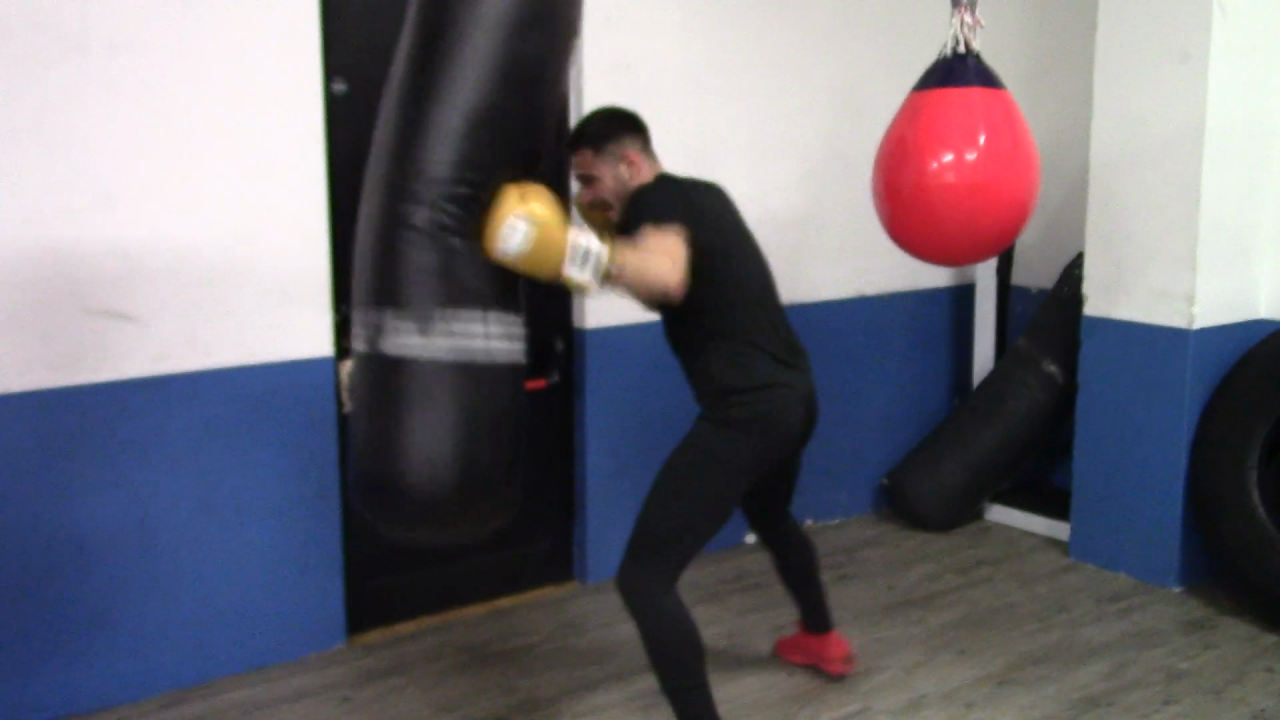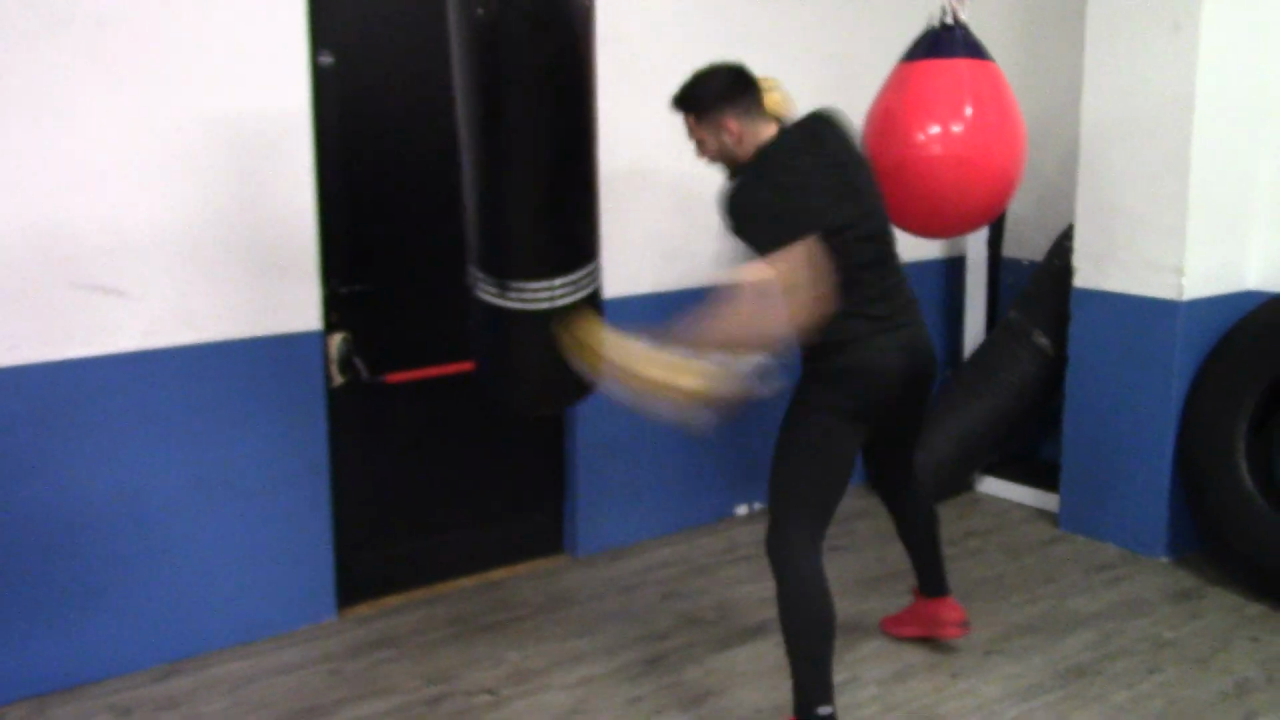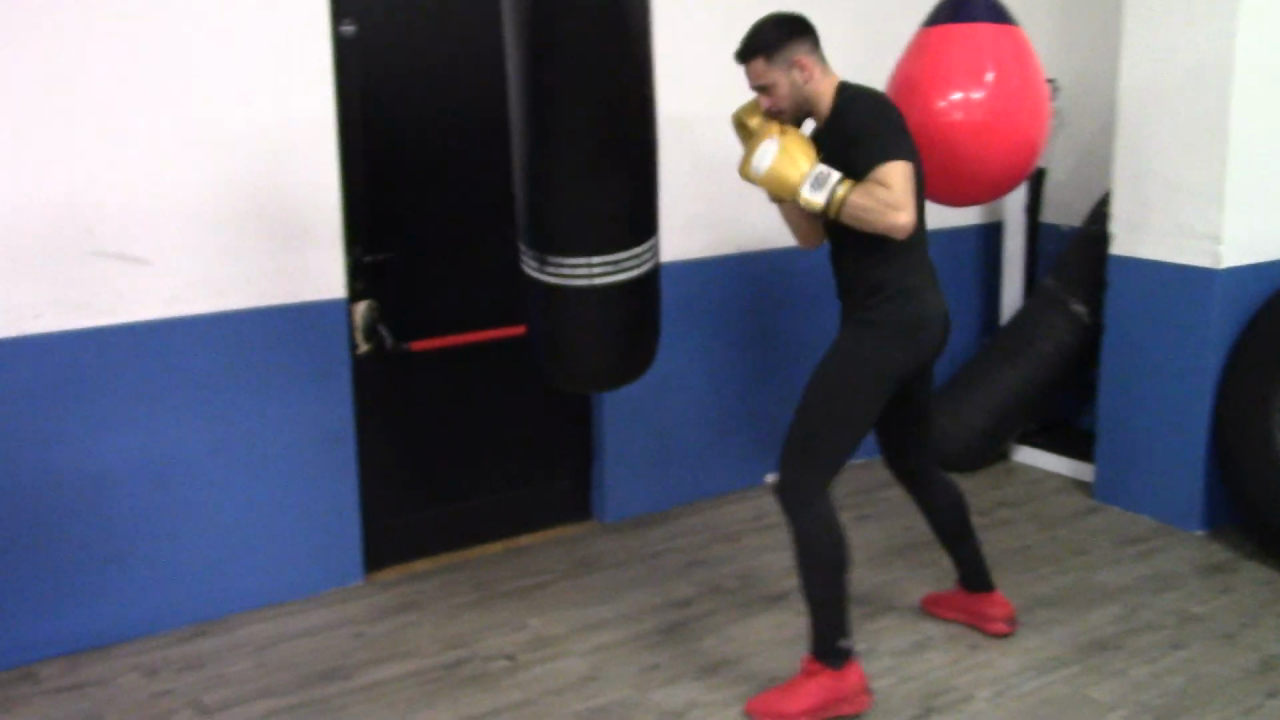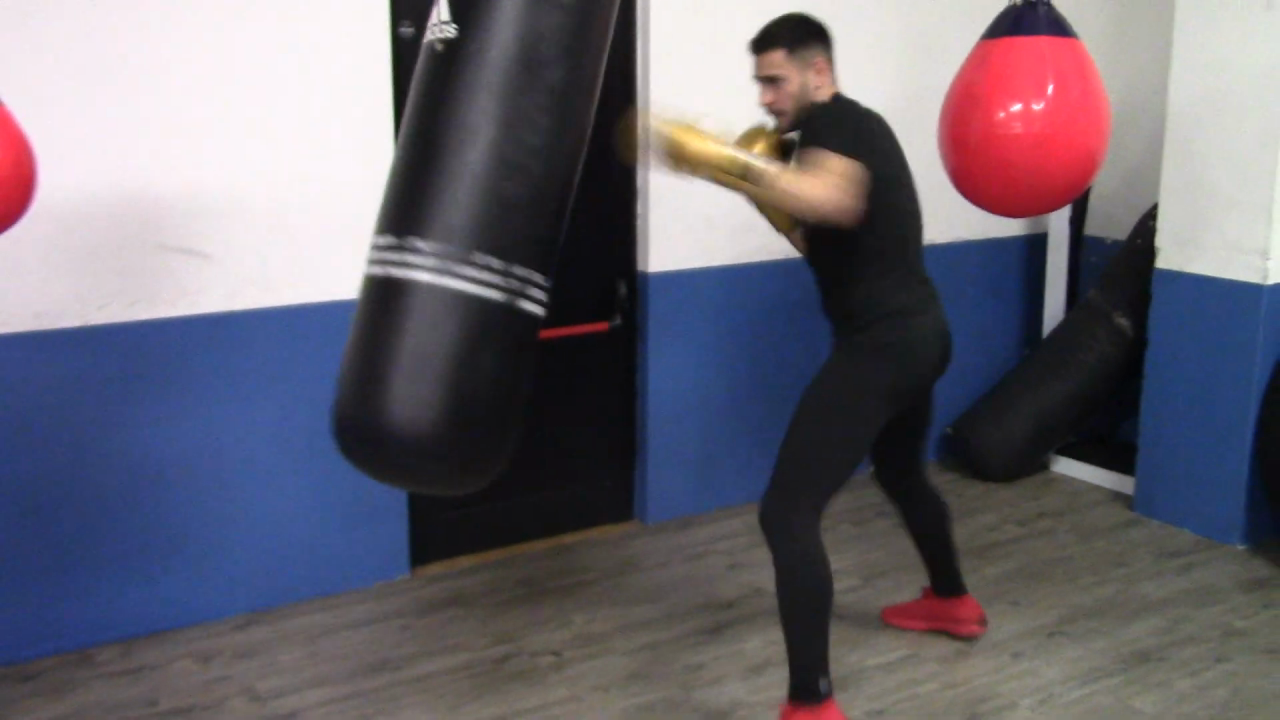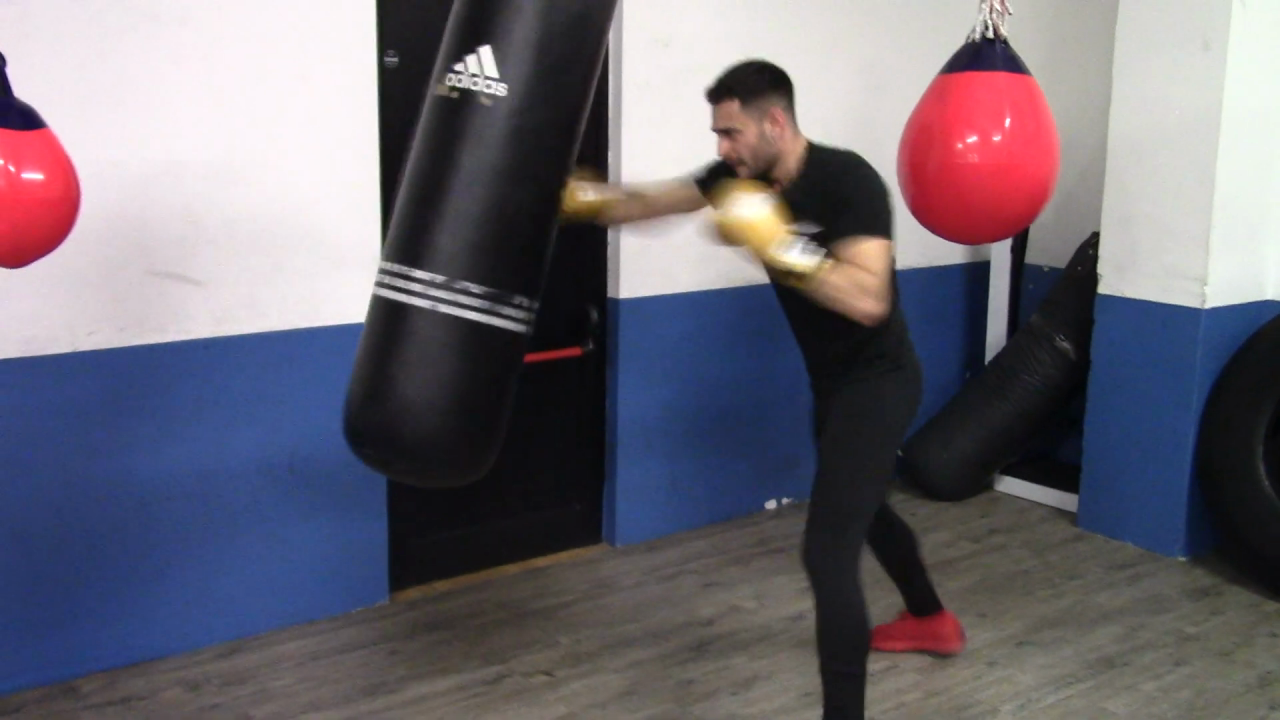
dt=1s
person 1, frame 1
left shoulder: (659, 201)
right shoulder: (698, 198)
left elbow: (664, 279)
right elbow: (665, 283)
left wrist: (576, 251)
right wrist: (607, 239)
left hip: (745, 415)
right hip: (790, 399)
left knee: (644, 578)
right knee: (771, 518)
right ankle: (820, 639)
person 1, frame 2
left shoulder: (758, 190)
right shoulder: (822, 132)
left elbow: (798, 298)
left wrist: (692, 344)
left hip: (845, 370)
right hip: (911, 349)
left knee: (792, 537)
right knee: (895, 476)
right ankle: (937, 604)
person 1, frame 3
left shoulder: (864, 113)
right shoulder: (830, 126)
left elbow: (898, 217)
right elbow: (813, 235)
left wrist: (809, 180)
right wrist: (784, 166)
left hip: (887, 320)
right hip: (915, 317)
left knee: (800, 482)
right knee: (913, 460)
right ankle: (982, 596)
person 1, frame 4
left shoulder: (839, 124)
right shoulder: (832, 132)
left elbow: (826, 201)
right elbow: (812, 239)
left wrist: (726, 158)
right wrist: (745, 173)
left hip: (883, 343)
right hip: (920, 333)
left knee: (786, 511)
right knee: (900, 471)
right ankle: (953, 602)
person 1, frame 5
left shoulder: (848, 179)
right shoulder: (755, 178)
left elbow: (866, 302)
right elbow: (657, 201)
left wrist: (780, 247)
right wrist: (584, 198)
left hip: (877, 379)
right hip: (833, 378)
left knee: (828, 552)
right knee: (862, 503)
right ankle: (931, 620)
